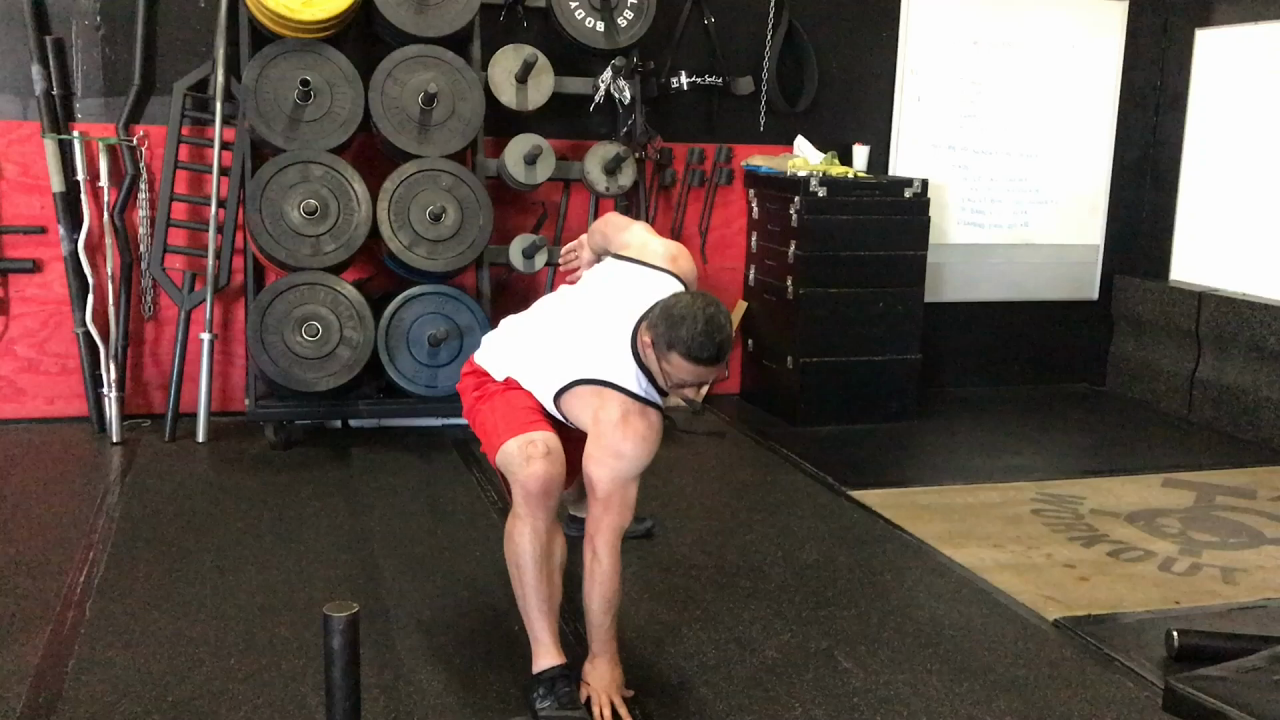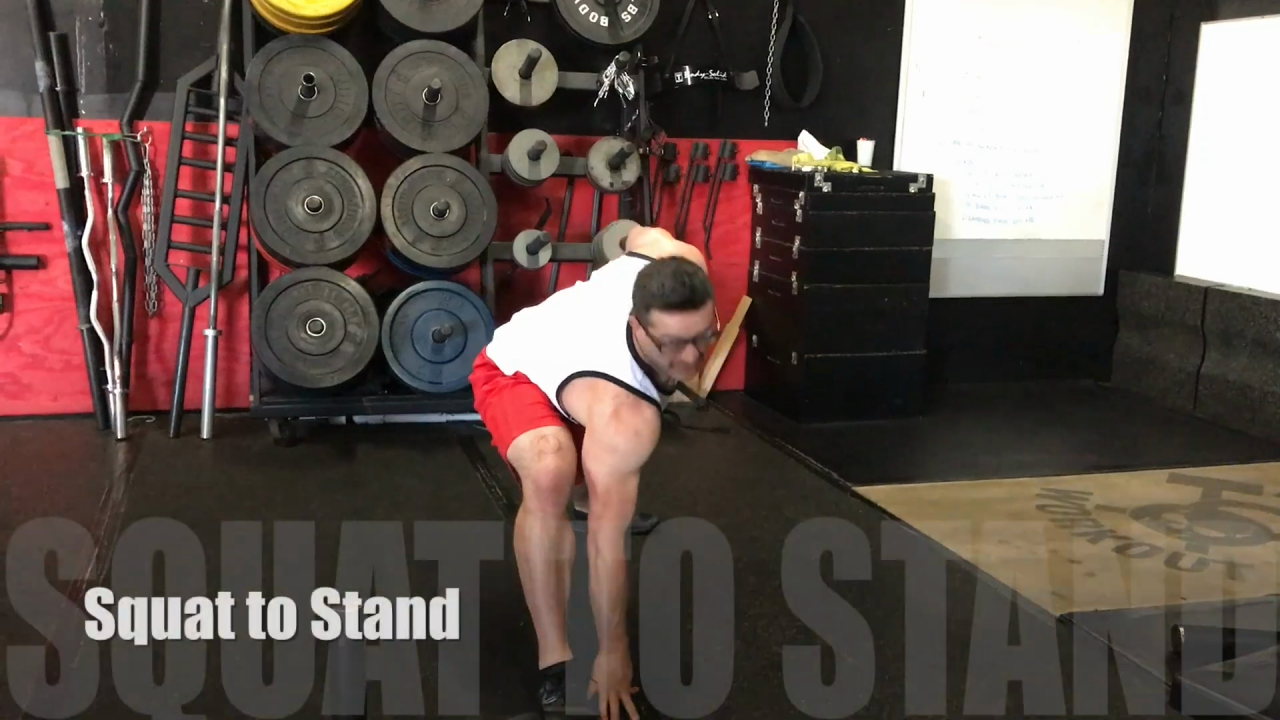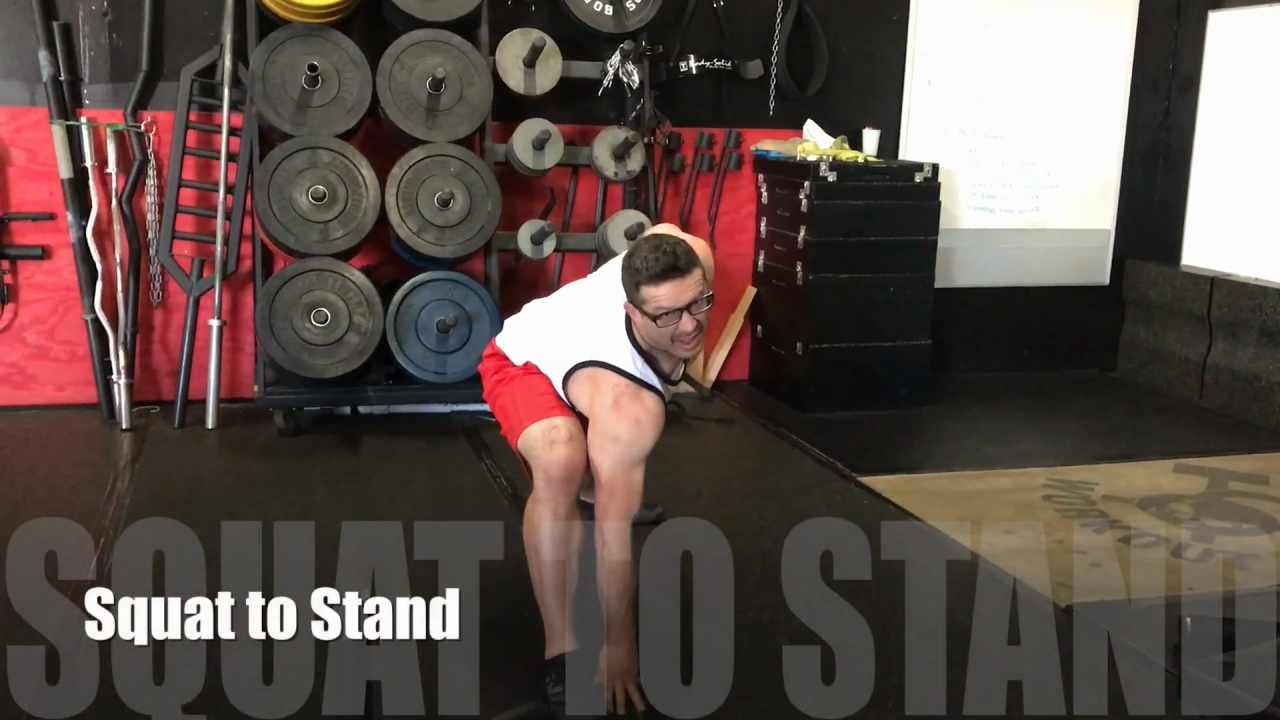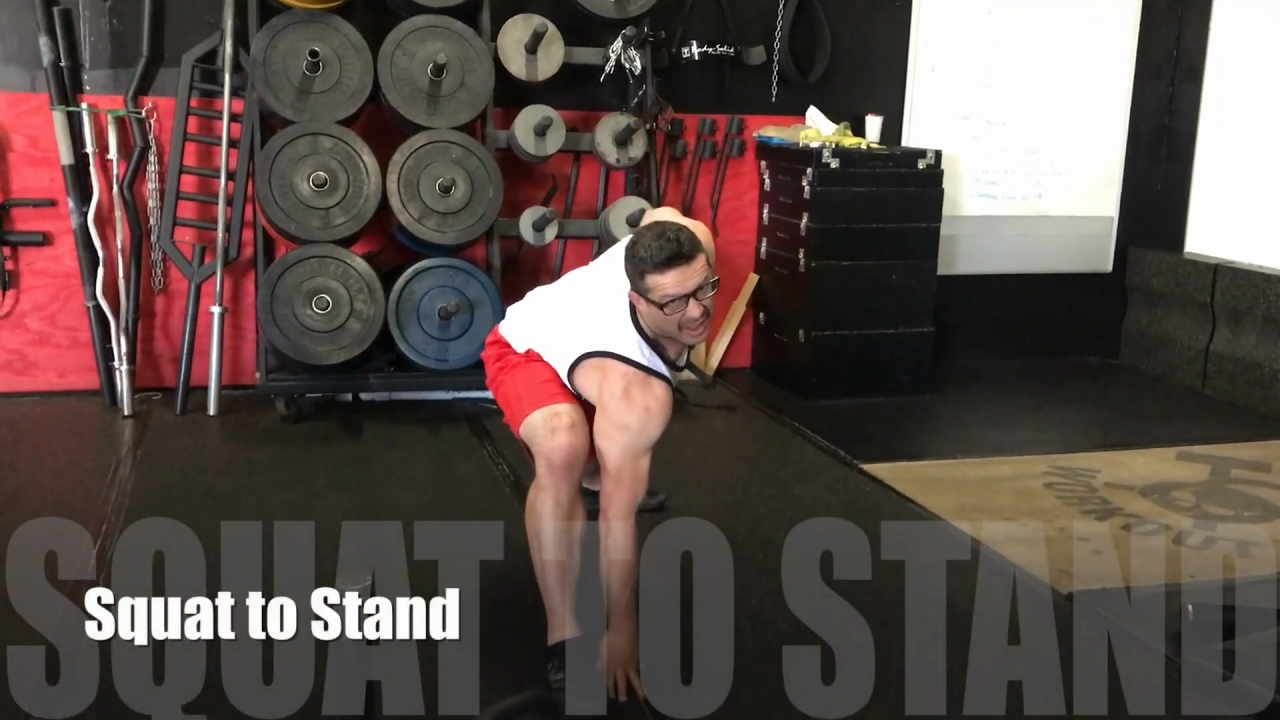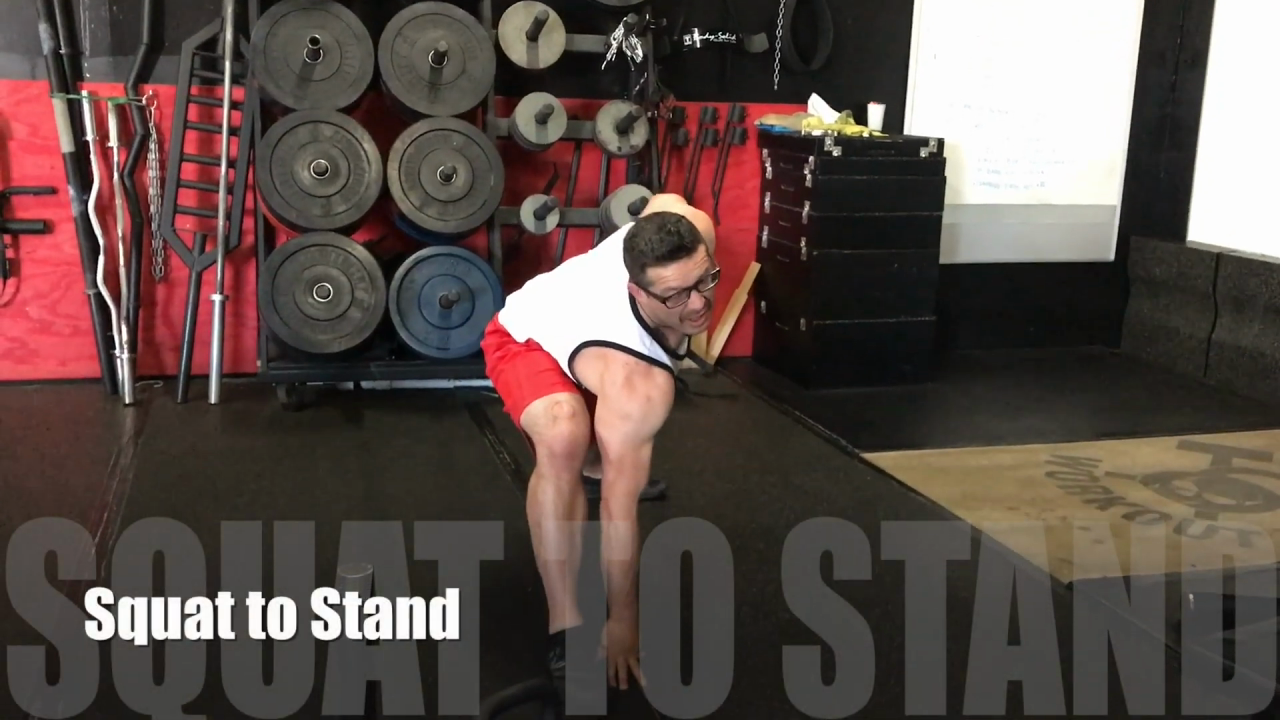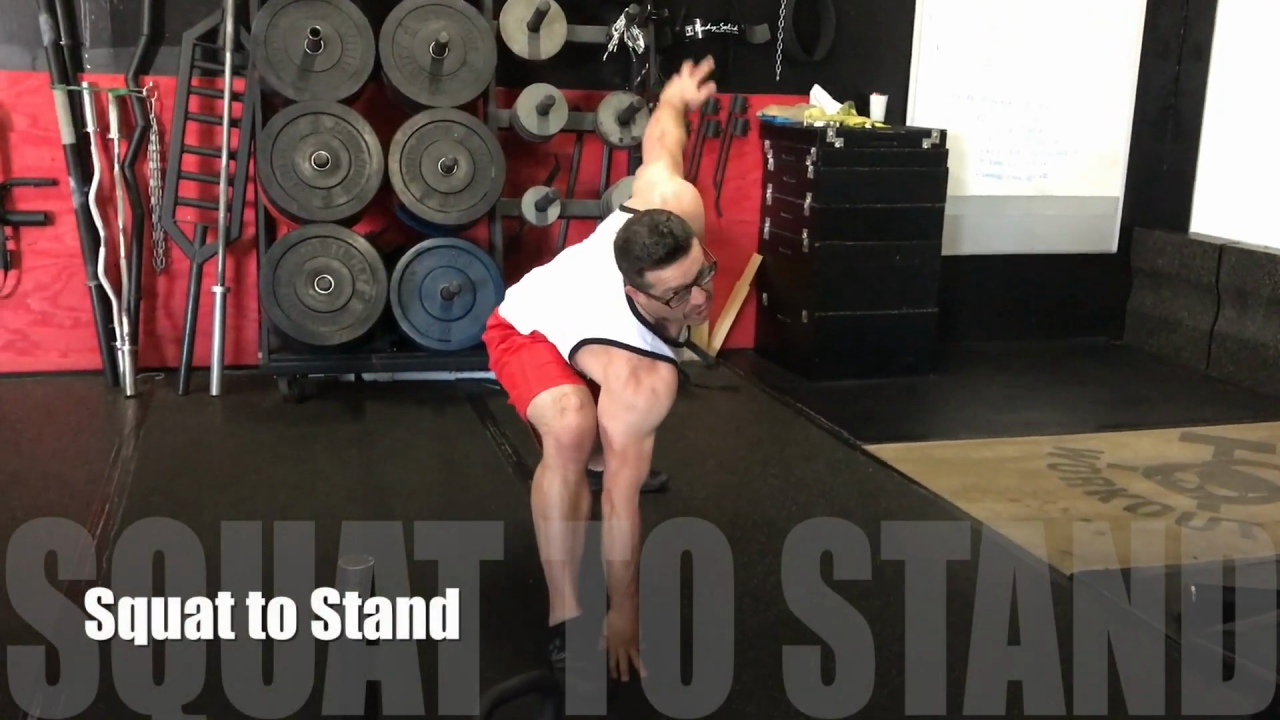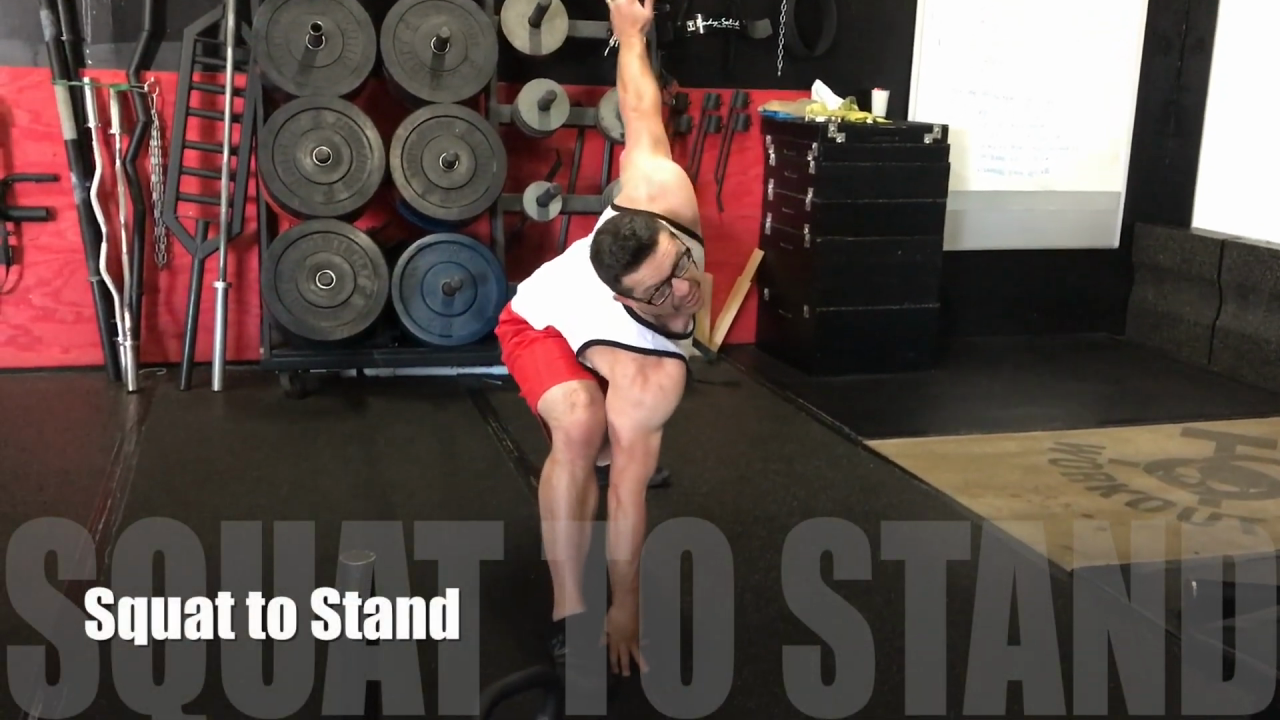
dt=0.3s
person 1, frame 1
left shoulder: (670, 260)
right shoulder: (626, 419)
left elbow: (614, 222)
right elbow: (602, 540)
left wrist: (591, 243)
right wrist: (603, 659)
left hip: (554, 346)
right hip: (503, 375)
right knee: (539, 477)
left ankle: (577, 485)
right ankle: (549, 667)
person 1, frame 2
left shoulder: (683, 265)
right shoulder: (622, 413)
left elbow: (642, 235)
right elbow: (606, 538)
right wrist: (613, 657)
left hip: (560, 340)
right hip: (514, 371)
right knee: (551, 472)
left ankle: (591, 479)
right ankle: (555, 662)
person 1, frame 3
left shoulder: (690, 258)
right shoulder: (625, 401)
left elbow: (661, 230)
right elbow: (613, 529)
right wrist: (620, 647)
left hip: (571, 331)
right hip: (524, 360)
right knee: (561, 463)
left ankle: (595, 480)
right ankle: (562, 652)
person 1, frame 4
left shoulder: (690, 244)
right shoulder: (635, 392)
left elbow: (661, 214)
right elbow: (618, 516)
right wrist: (622, 634)
left hip: (574, 318)
right hip: (527, 349)
right knee: (563, 450)
left ankle: (599, 462)
right ankle: (564, 639)
person 1, frame 5
left shoulder: (688, 227)
right shoulder: (634, 382)
left elbow: (665, 201)
right elbow: (618, 508)
right wrist: (623, 626)
left hip: (565, 308)
right hip: (524, 336)
right knee: (565, 437)
left ankle: (597, 452)
right ankle: (565, 626)
person 1, frame 6
left shoulder: (676, 205)
right shoulder: (640, 380)
left elbow: (660, 131)
right elbow: (620, 499)
left wrist: (679, 97)
right wrist: (623, 614)
left hip: (575, 306)
right hip: (526, 331)
right knee: (571, 433)
left ankle: (597, 450)
right ankle: (566, 616)
person 1, frame 7
left shoulder: (662, 197)
right shoulder: (651, 373)
left elbow: (641, 115)
right elbow: (627, 492)
right wrist: (626, 613)
left hip: (572, 292)
right hip: (539, 324)
left knee: (627, 437)
right knee: (581, 428)
right ankle: (570, 613)
